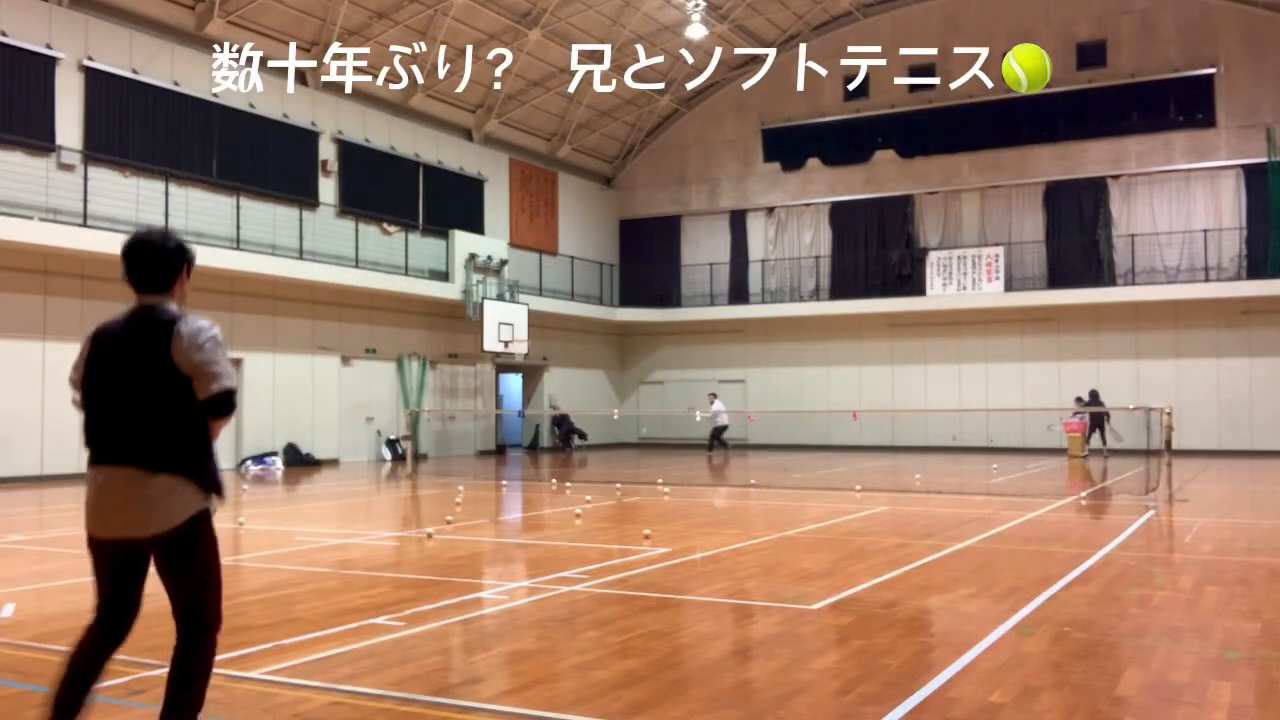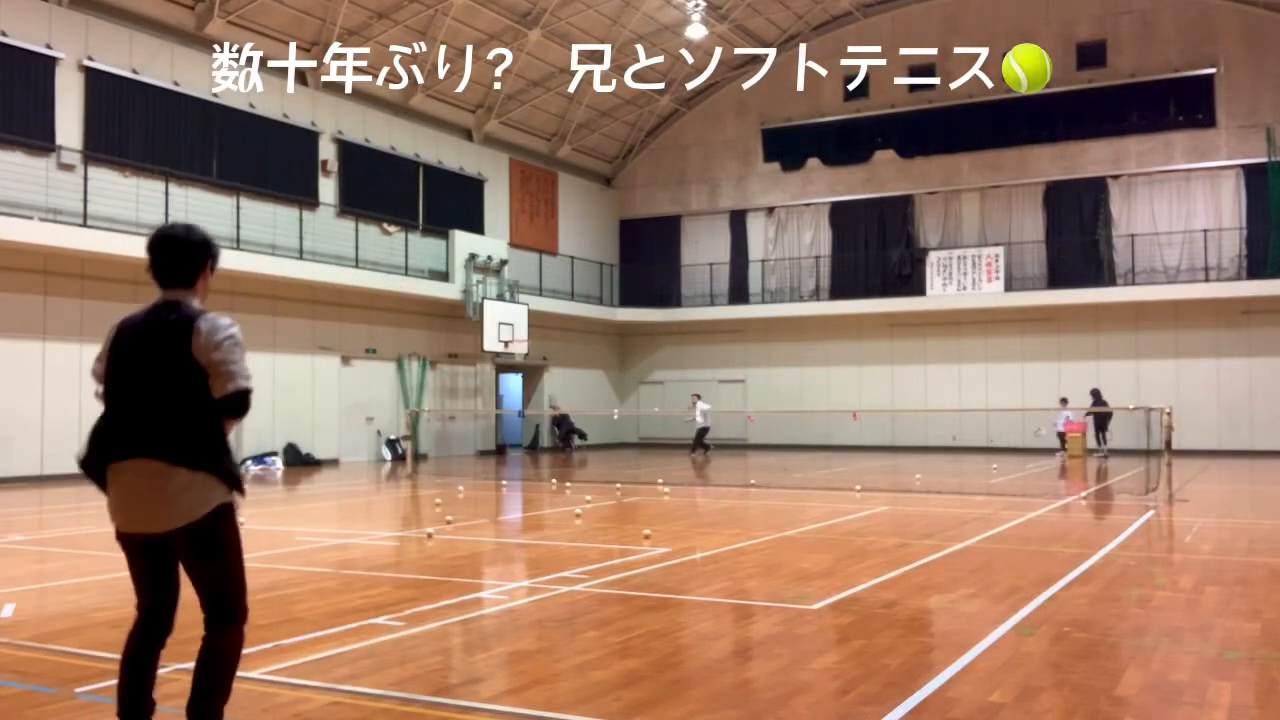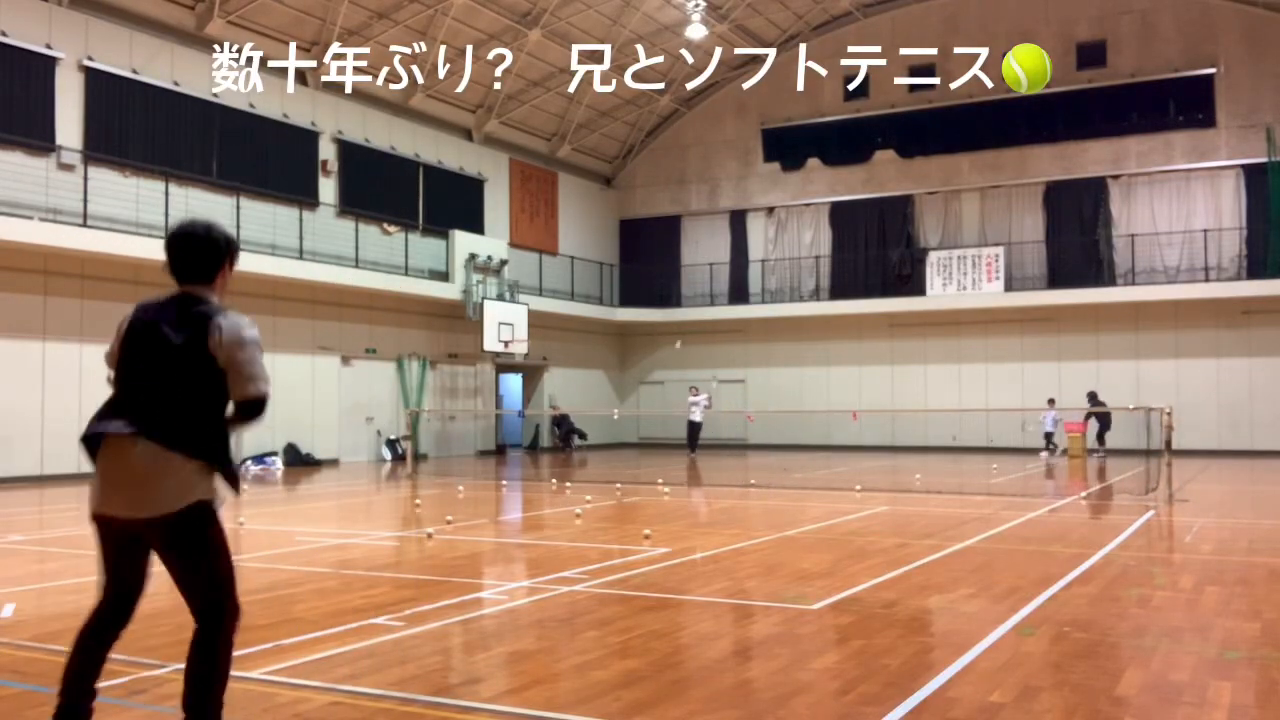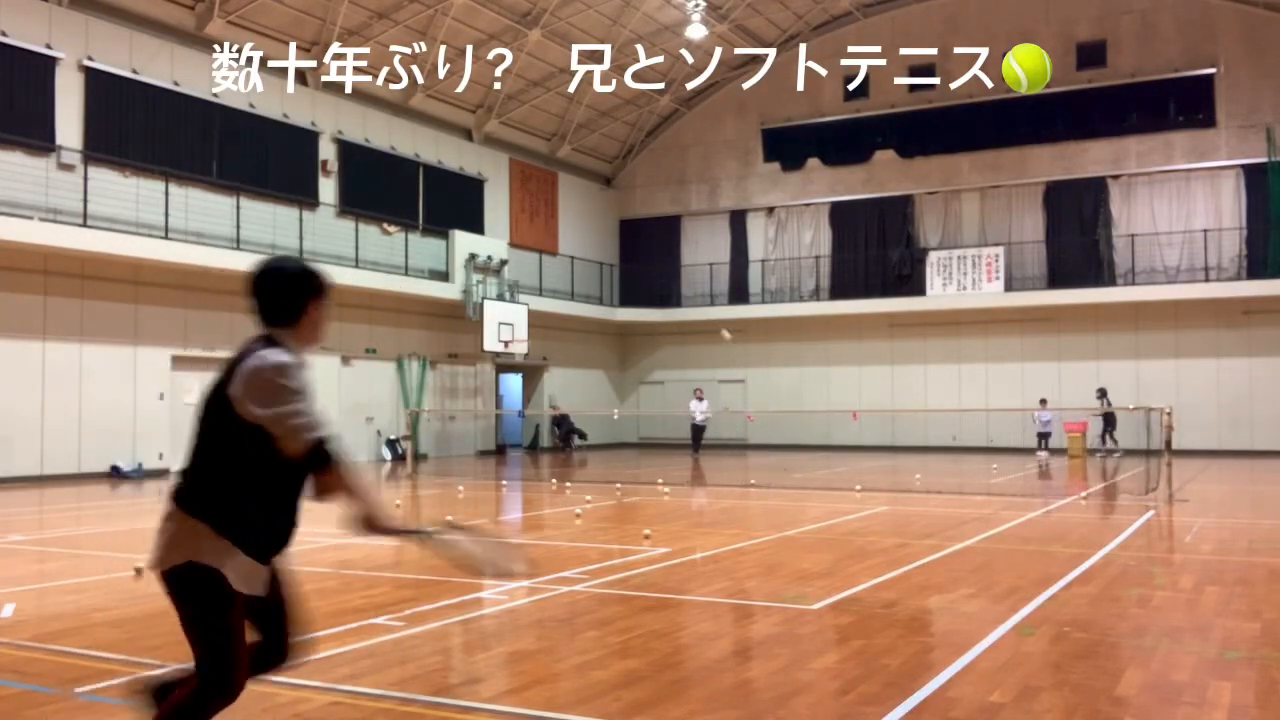
dt=0.4s
person 1, frame 1
left shoulder: (100, 338)
right shoulder: (191, 332)
left elbow: (85, 401)
right elbow: (221, 404)
right wrist: (197, 437)
left hip: (108, 500)
right hip: (174, 499)
left knee: (111, 620)
right knee: (198, 628)
person 1, frame 2
left shoulder: (123, 332)
right shoulder: (211, 329)
left elbow: (109, 397)
right elbow: (234, 404)
right wrist: (205, 433)
left hip: (129, 493)
right hip: (194, 492)
left knee: (153, 614)
right knee: (226, 619)
person 1, frame 3
left shoulder: (137, 319)
right shoulder: (230, 327)
left elbow: (120, 379)
right elbow: (252, 403)
right wrist: (215, 425)
left hip: (114, 479)
right hip: (176, 484)
left knee: (116, 602)
right knee: (217, 616)
person 1, frame 4
left shoulder: (266, 361)
right shoulder: (272, 366)
left elbow: (288, 452)
right elbow: (313, 455)
left wrist: (348, 490)
right wrist: (364, 505)
left hip: (235, 537)
right hip: (202, 543)
left knee: (275, 649)
right knee: (222, 678)
